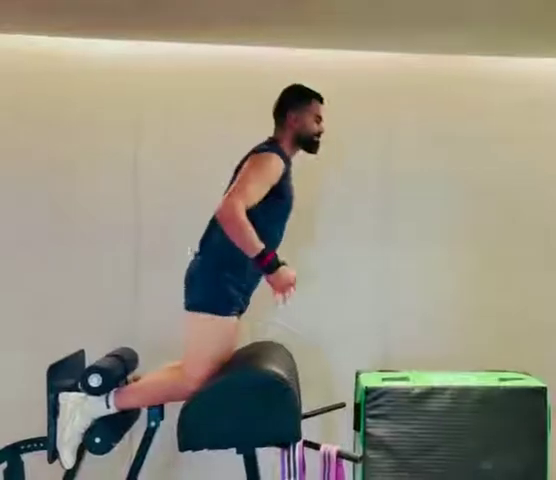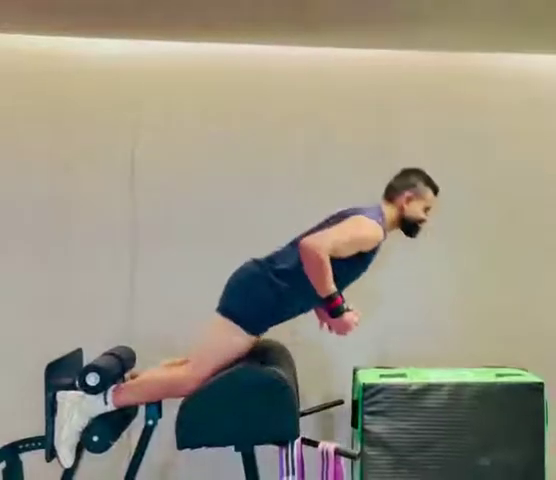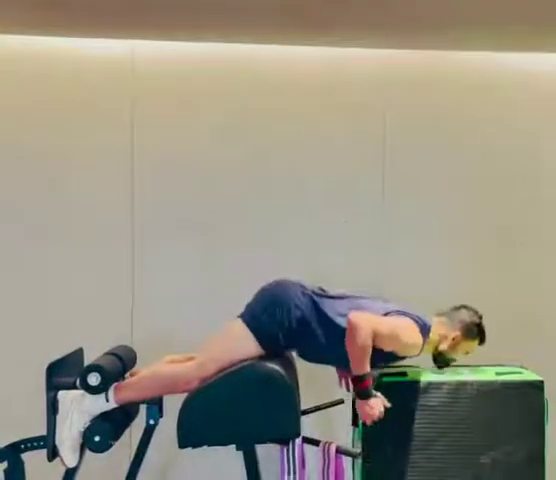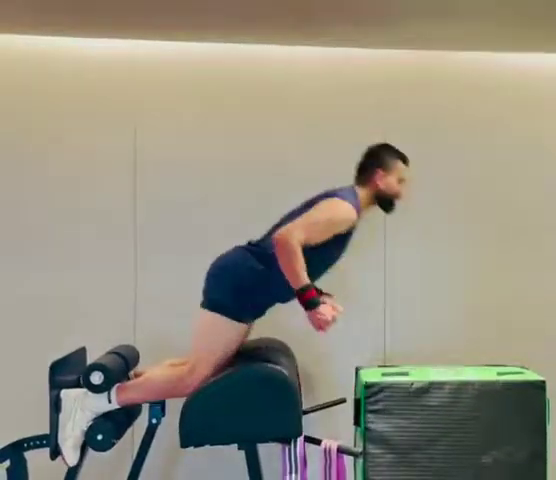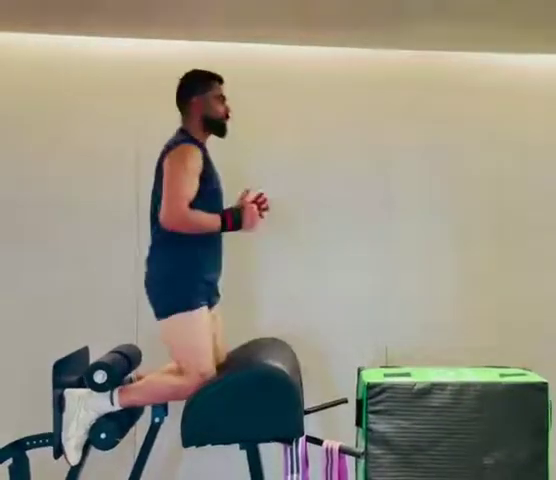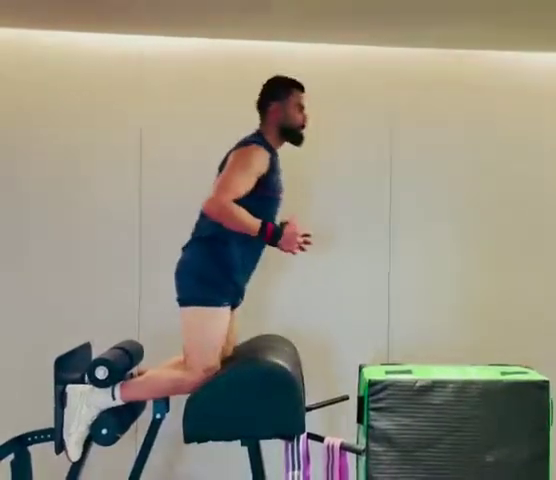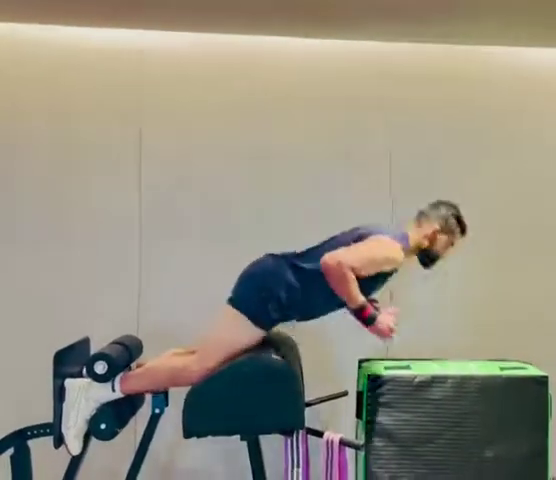
dt=0.7s
person 1, frame 1
left shoulder: (276, 161)
right shoulder: (271, 159)
right elbow: (230, 211)
left wrist: (268, 267)
right wrist: (272, 264)
left hip: (228, 283)
right hip: (218, 282)
left knee: (209, 372)
right knee: (195, 379)
left ankle: (108, 391)
right ankle: (93, 405)
person 1, frame 2
left shoulder: (364, 219)
right shoulder: (372, 227)
right elbow: (312, 248)
left wrist: (320, 301)
right wrist: (336, 307)
left hip: (260, 290)
right hip: (259, 296)
left knee: (197, 369)
right knee: (193, 377)
left ankle: (112, 383)
right ankle: (91, 403)
person 1, frame 3
left shoulder: (408, 326)
right shoulder: (413, 339)
right elbow: (359, 325)
left wrist: (343, 360)
right wrist: (364, 392)
left hip: (288, 300)
right hip: (283, 311)
left knee: (200, 364)
right knee: (196, 374)
left ankle: (112, 380)
right ankle: (91, 402)
person 1, frame 4
left shoulder: (343, 204)
right shoulder: (345, 209)
right elbow: (286, 239)
left wrist: (313, 295)
right wrist: (311, 301)
left hip: (241, 281)
right hip: (238, 283)
left knee: (200, 367)
right knee: (193, 378)
left ankle: (115, 379)
right ankle: (95, 403)
person 1, frame 5
left shoulder: (193, 151)
right shoulder: (185, 151)
right elbow: (173, 216)
left wrist: (238, 212)
right wrist: (234, 220)
left hip: (197, 279)
right hip: (178, 281)
left knee: (215, 367)
right knee: (199, 379)
left ankle: (120, 386)
right ankle: (94, 402)
person 1, frame 6
left shoulder: (264, 154)
right shoulder: (255, 152)
right elbow: (216, 205)
left wrist: (278, 235)
right wrist: (274, 234)
left hip: (222, 275)
right hip: (208, 273)
left knee: (218, 363)
right knee: (202, 373)
left ankle: (123, 380)
right ankle: (98, 398)
person 1, frame 7
left shoulder: (387, 241)
right shoulder: (393, 252)
right elbow: (334, 264)
left wrist: (366, 307)
right wrist: (369, 316)
left hip: (267, 284)
right hip: (266, 290)
left knee: (203, 358)
right knee: (200, 366)
left ankle: (109, 383)
right ankle: (98, 393)
